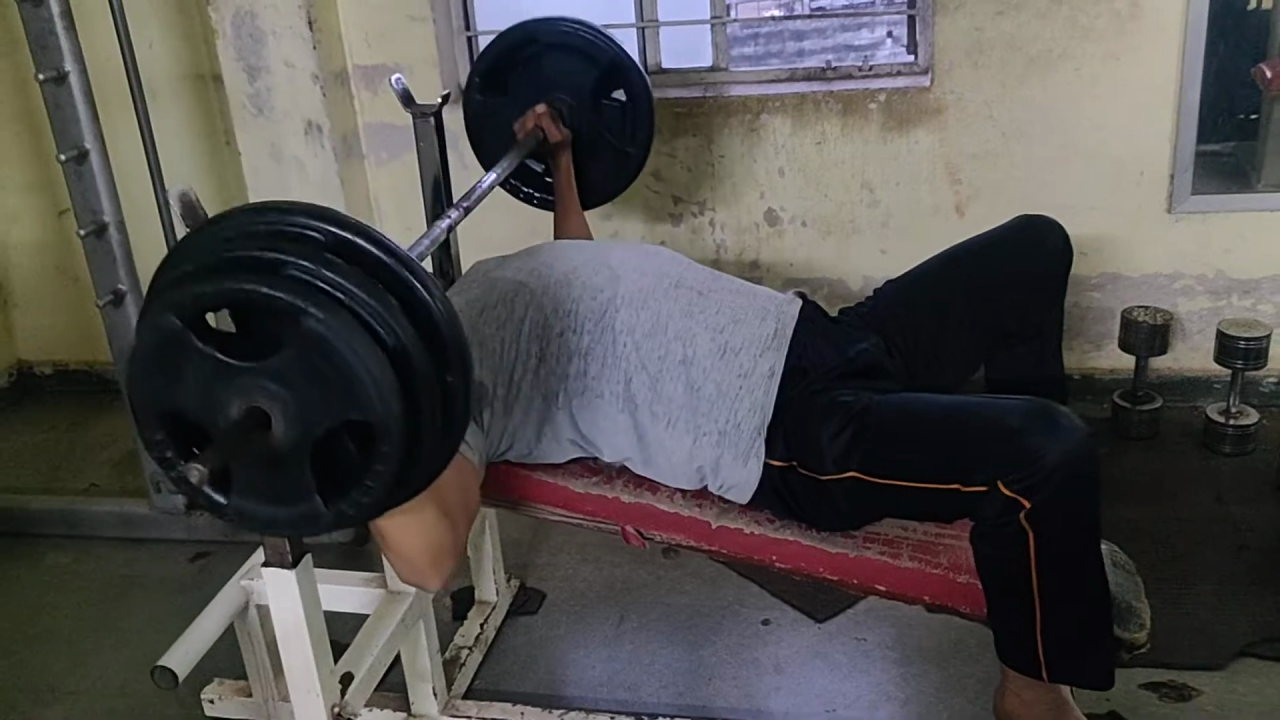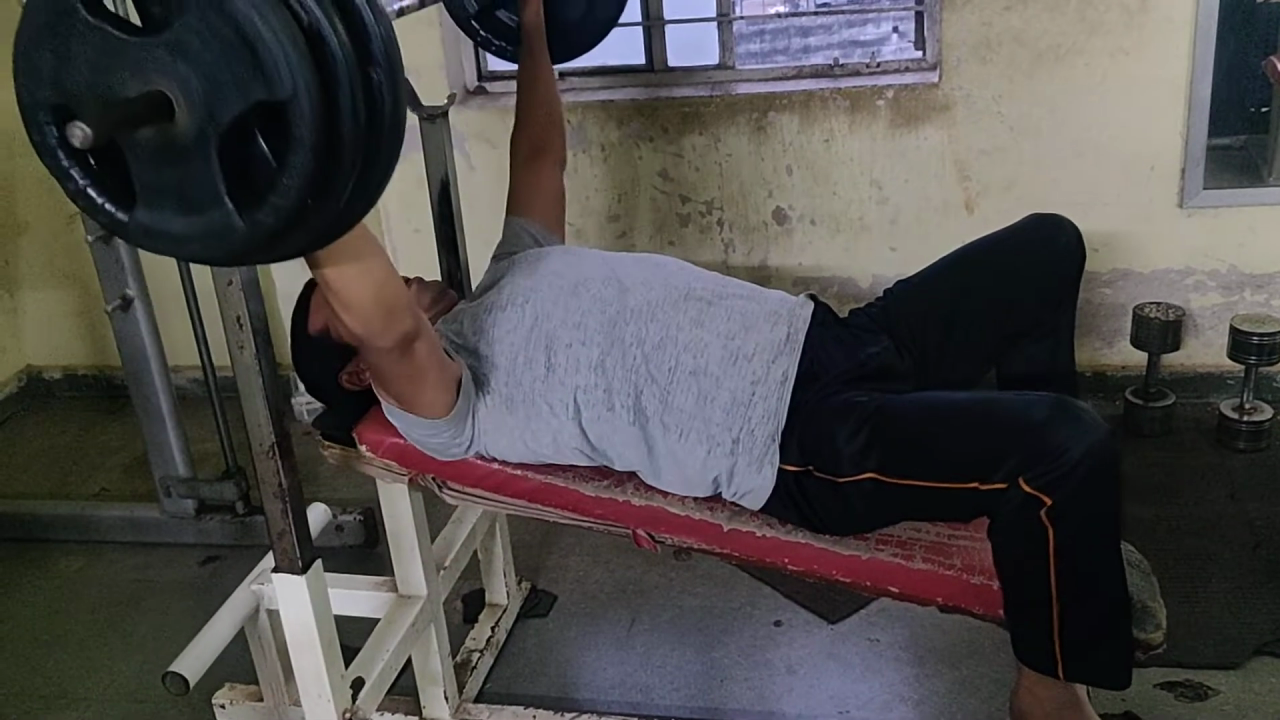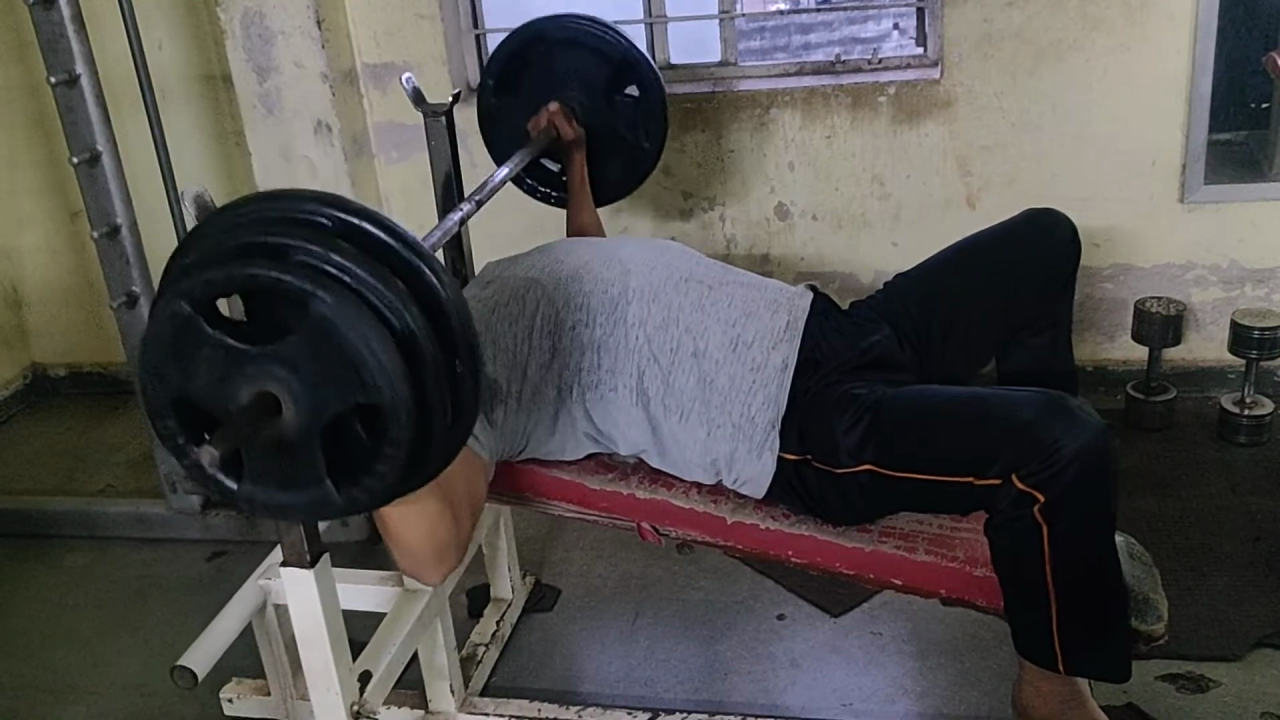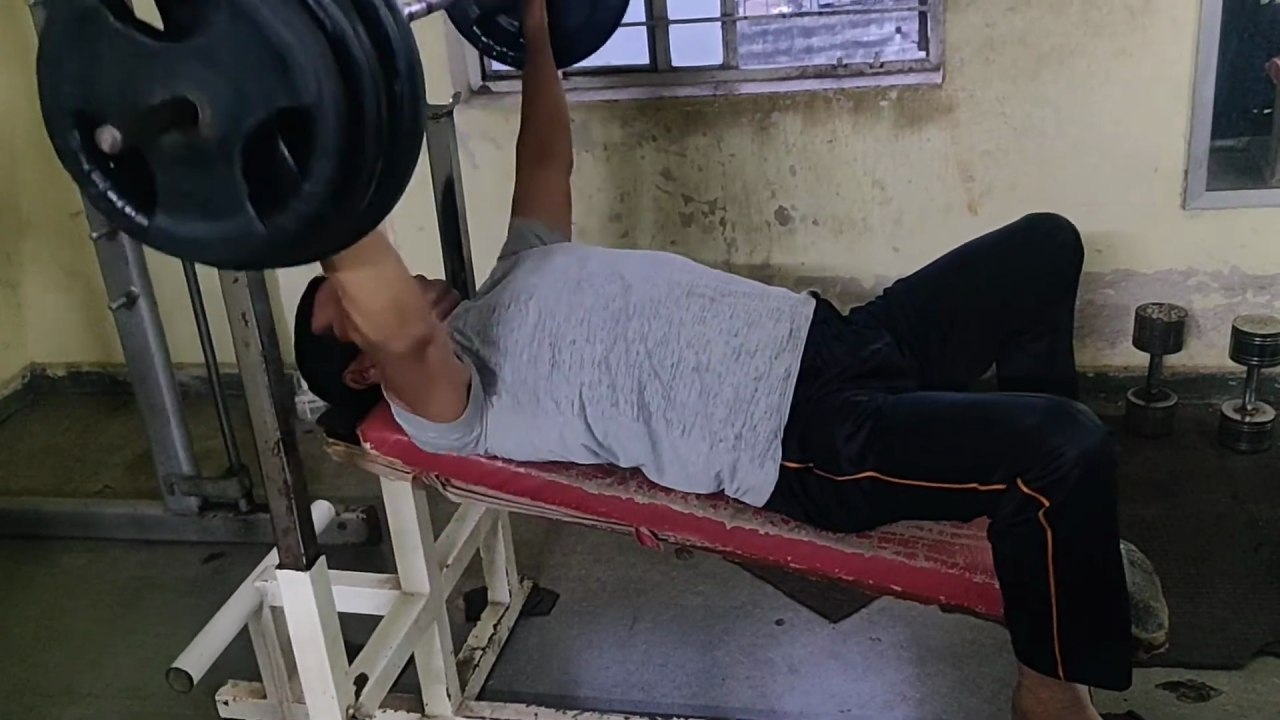
dt=1s
person 1, frame 1
left shoulder: (478, 288)
right elbow: (431, 558)
left wrist: (559, 158)
left hip: (815, 342)
right hip: (793, 434)
left knee: (1033, 249)
right knee: (1051, 450)
left ankle: (1042, 535)
person 1, frame 2
left shoulder: (506, 288)
right shoulder: (438, 399)
left elbow: (540, 162)
right elbow: (384, 319)
left hip: (828, 345)
right hip: (807, 442)
left knee: (1047, 245)
right knee: (1070, 444)
left ankle: (1049, 528)
person 1, frame 3
left shoulder: (489, 294)
right elbow: (433, 550)
left wrist: (573, 155)
left hip: (827, 333)
right hip: (804, 426)
left knee: (1043, 242)
right knee: (1068, 444)
left ankle: (1053, 525)
person 1, frame 4
left shoulder: (513, 286)
right shoulder: (449, 402)
left elbow: (548, 164)
right elbow: (402, 330)
left hip: (829, 343)
right hip: (809, 438)
left knee: (1045, 246)
right knee: (1069, 446)
left ankle: (1052, 523)
